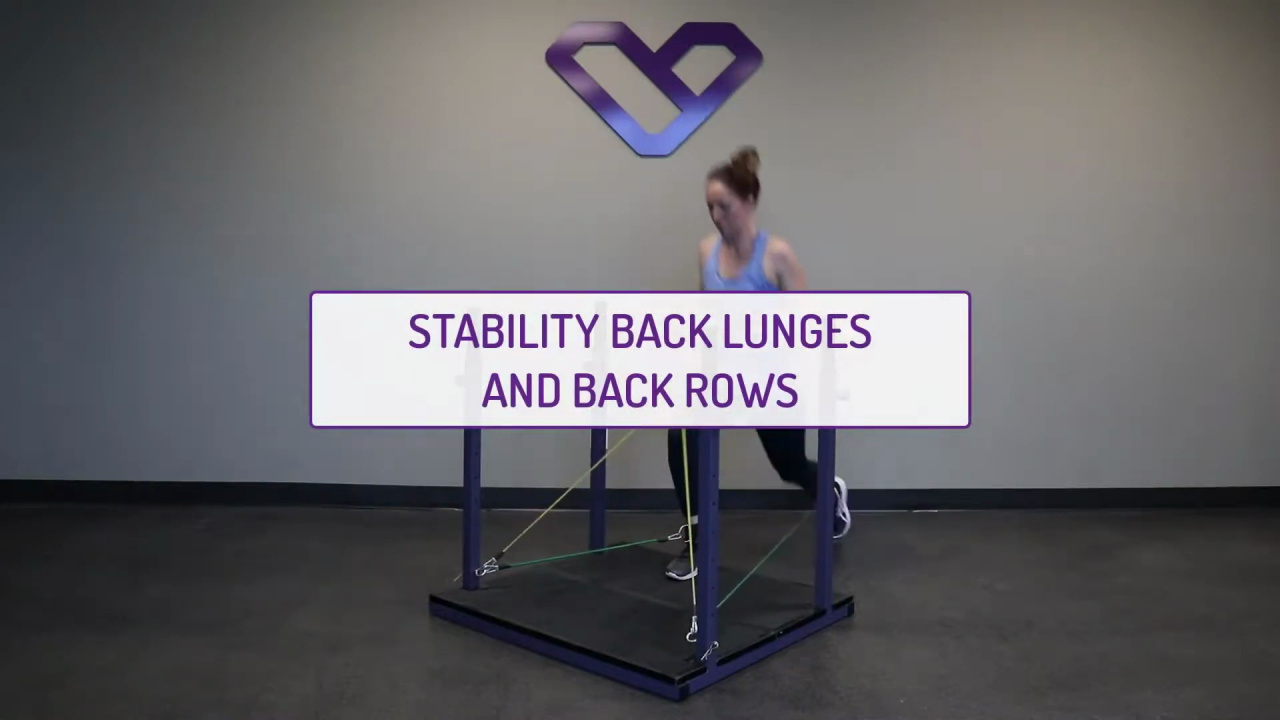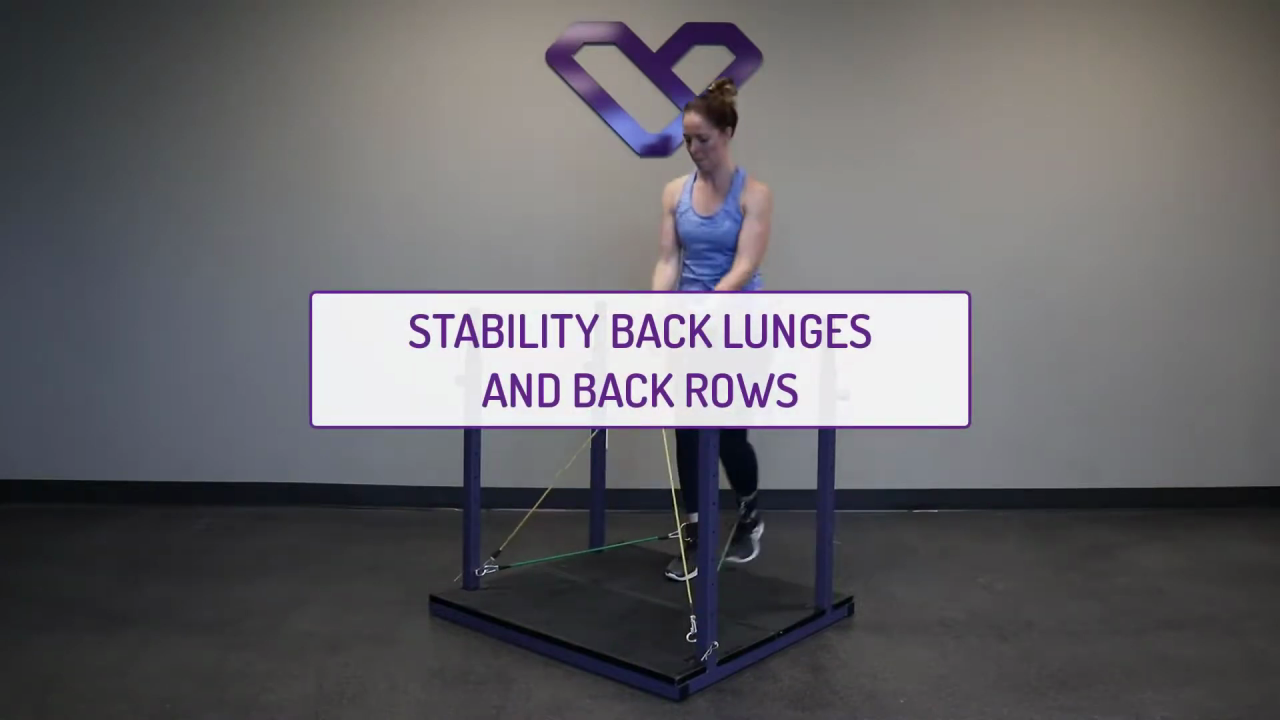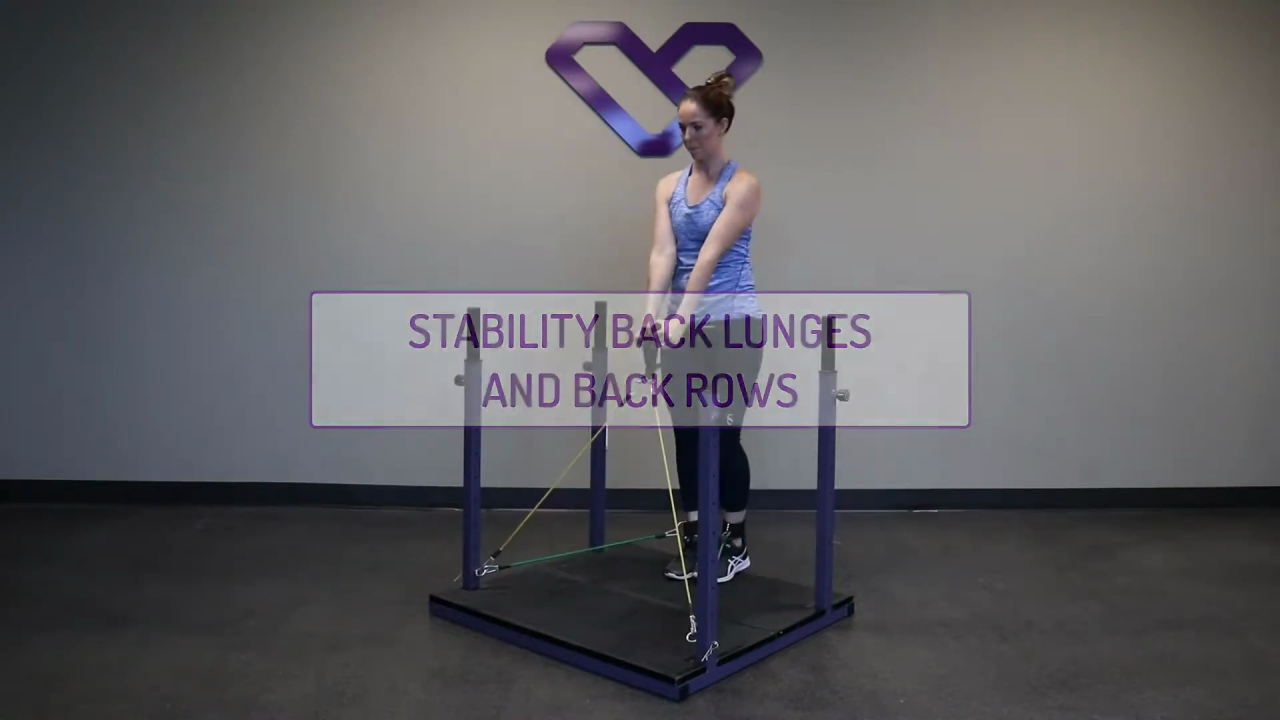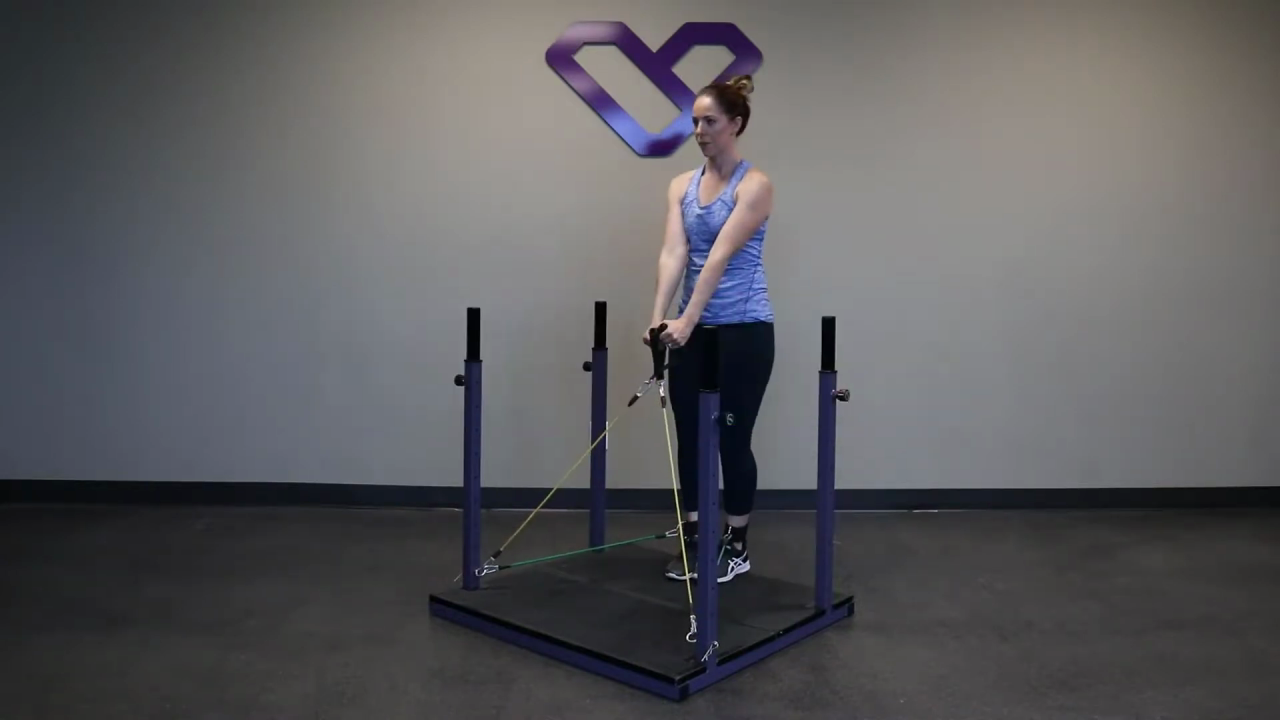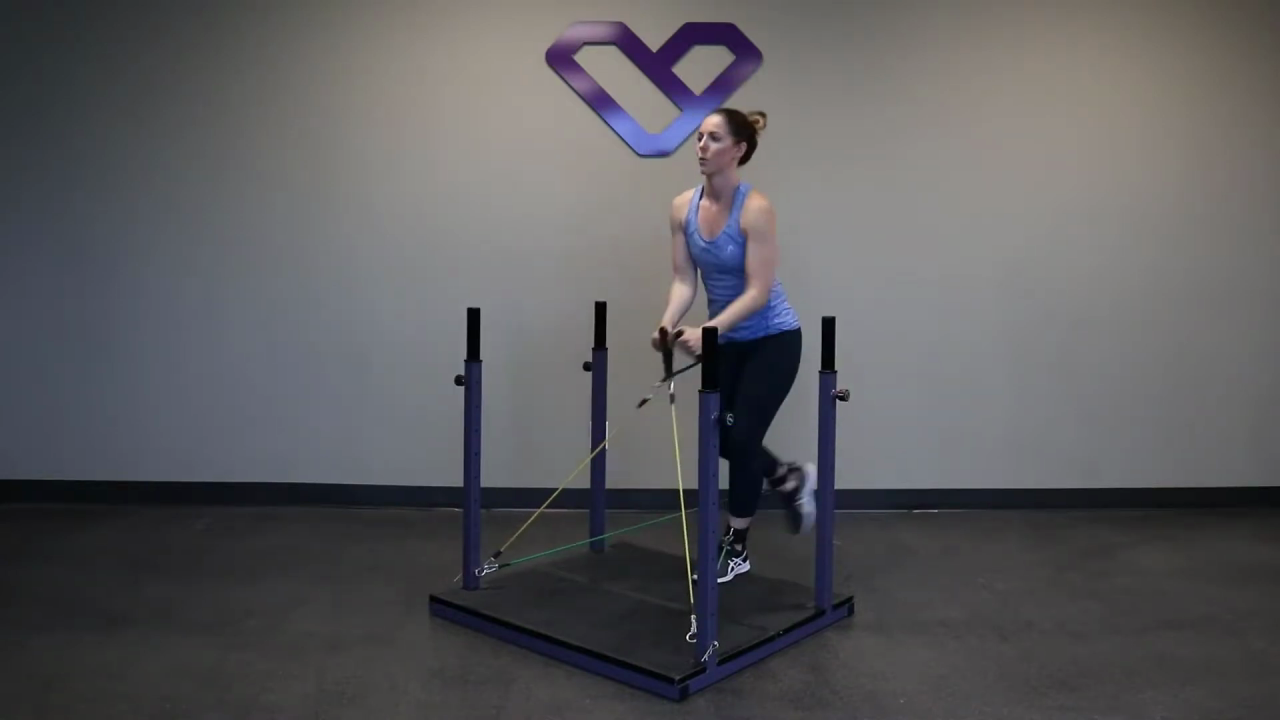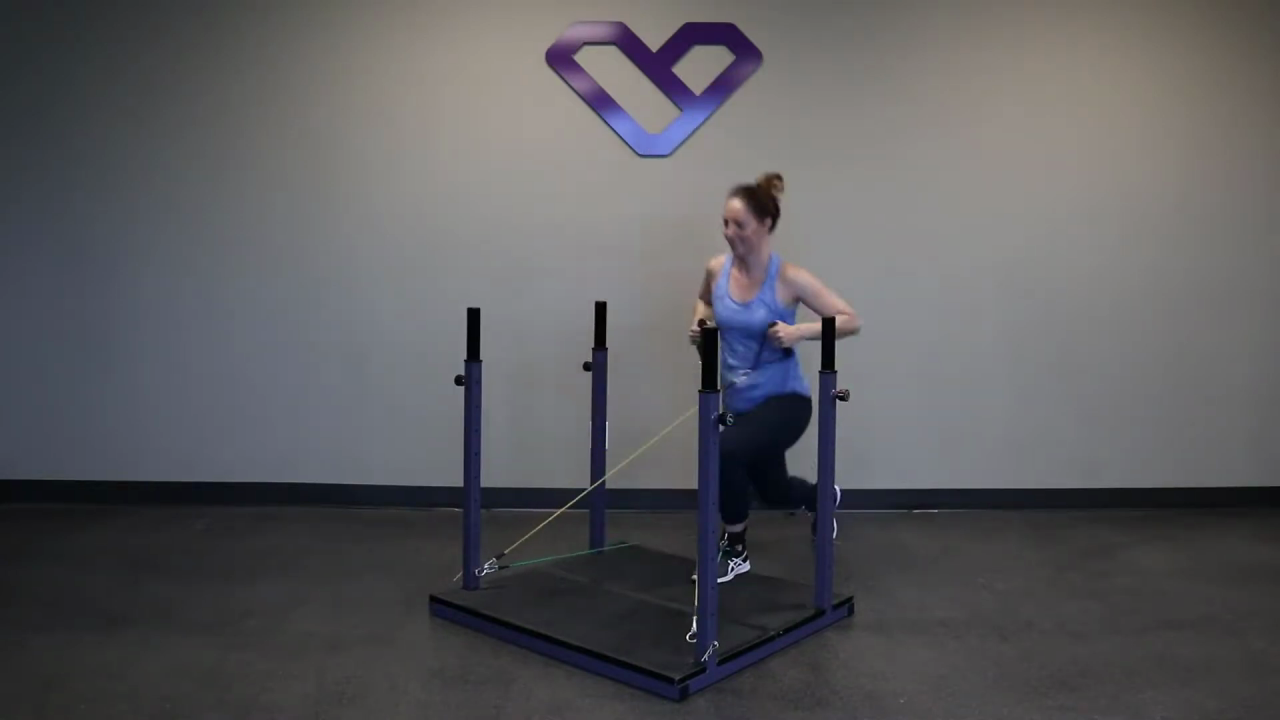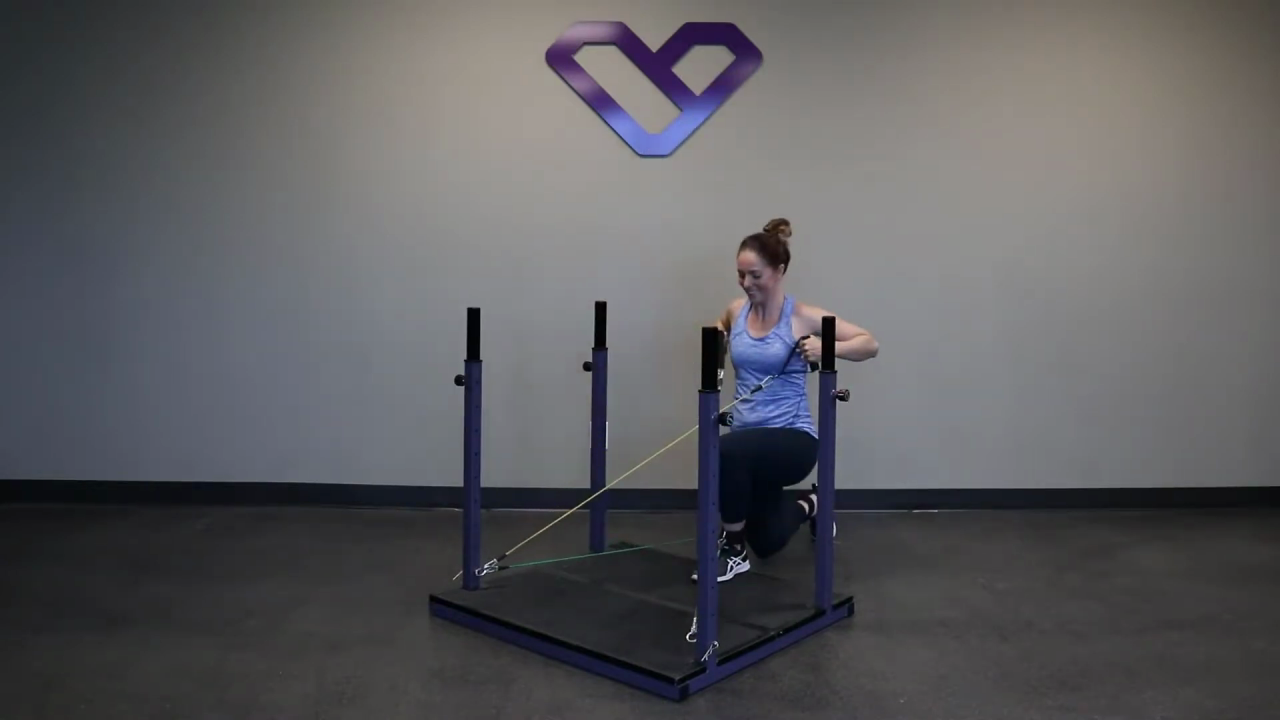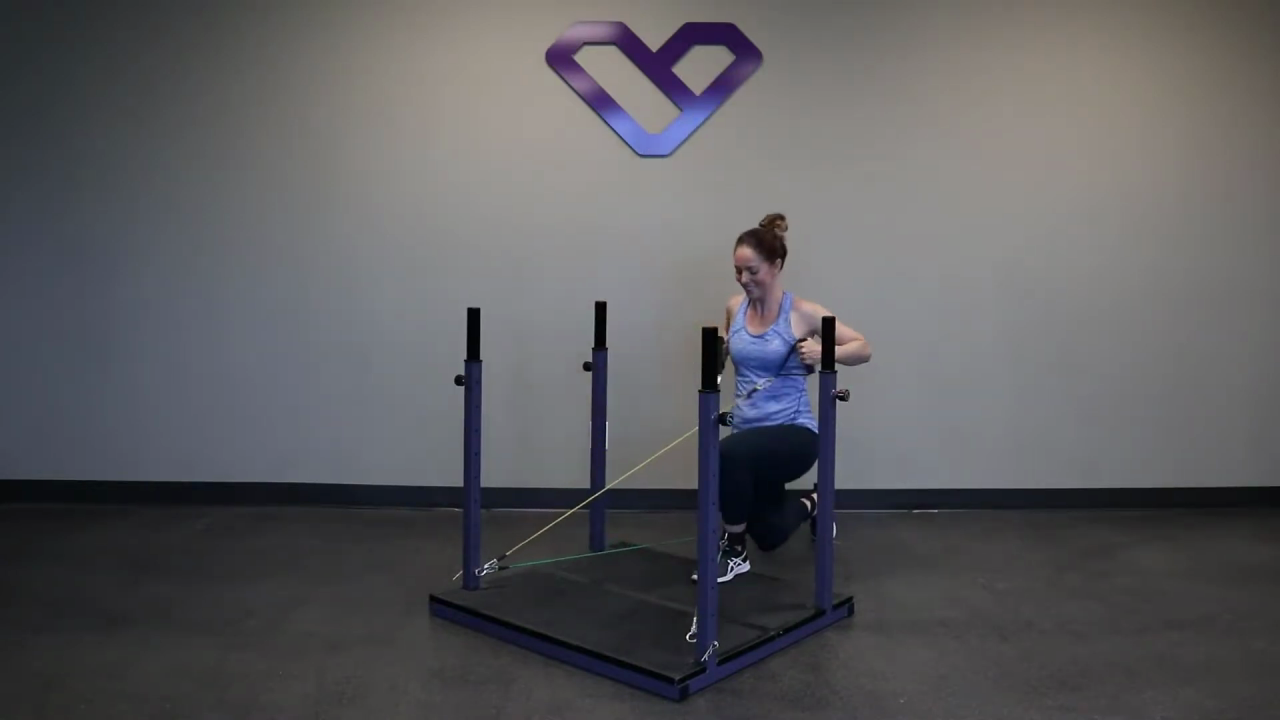
dt=0.4s
person 1, frame 1
left shoulder: (778, 255)
right shoulder: (708, 251)
left knee: (789, 465)
right knee: (681, 433)
left ankle: (833, 492)
right ankle: (697, 540)
person 1, frame 2
left shoulder: (753, 193)
right shoulder: (674, 192)
left elbow: (744, 268)
right elbow: (668, 261)
left knee: (728, 434)
right knee: (688, 434)
left ankle: (749, 516)
right ankle: (693, 537)
person 1, frame 3
left shoulder: (743, 185)
right shoulder: (669, 186)
left elbow: (711, 256)
right elbow: (663, 253)
left wrist: (682, 319)
right wrist: (653, 314)
left hip: (732, 325)
right hip: (682, 326)
left knee: (723, 435)
right knee: (686, 434)
left ankle: (736, 543)
right ankle: (691, 538)
person 1, frame 4
left shoulder: (755, 185)
right shoulder: (682, 185)
left elbow: (720, 257)
right elbow: (673, 252)
left wrist: (686, 321)
right wrist: (659, 316)
left hip: (744, 325)
right hip: (696, 325)
left knee: (732, 438)
right knee: (687, 433)
left ankle: (736, 546)
right ankle: (693, 540)
person 1, frame 5
left shoulder: (754, 209)
right shoulder: (683, 208)
left elbow: (759, 292)
right elbow: (683, 282)
left wrist: (707, 329)
right wrist: (668, 322)
left hip: (772, 339)
right hip: (726, 341)
left knee: (739, 438)
right knee: (730, 438)
left ankle: (735, 549)
right ankle: (793, 481)
person 1, frame 6
left shoulder: (789, 278)
right shoulder: (716, 269)
left elbow: (851, 320)
right elbow: (704, 300)
left wrist: (803, 331)
right wrist: (699, 322)
left hip: (784, 400)
right hip: (741, 402)
left knee: (726, 454)
right knee: (772, 490)
left ankle: (734, 552)
right ankle: (821, 497)
person 1, frame 7
left shoulder: (803, 316)
right shoulder: (736, 310)
left elbow: (870, 344)
left wrist: (827, 348)
right wrist: (716, 343)
left hip: (793, 439)
right hip: (753, 443)
left knee: (728, 451)
right knee: (766, 541)
left ankle: (732, 550)
right ankle: (810, 504)
person 1, frame 8
left shoulder: (803, 312)
right shoulder: (735, 308)
left elbow: (863, 349)
left wrist: (822, 352)
left hip: (793, 431)
right hip: (749, 428)
left knee: (729, 454)
right knee: (769, 536)
left ankle: (733, 551)
right ankle: (814, 505)
